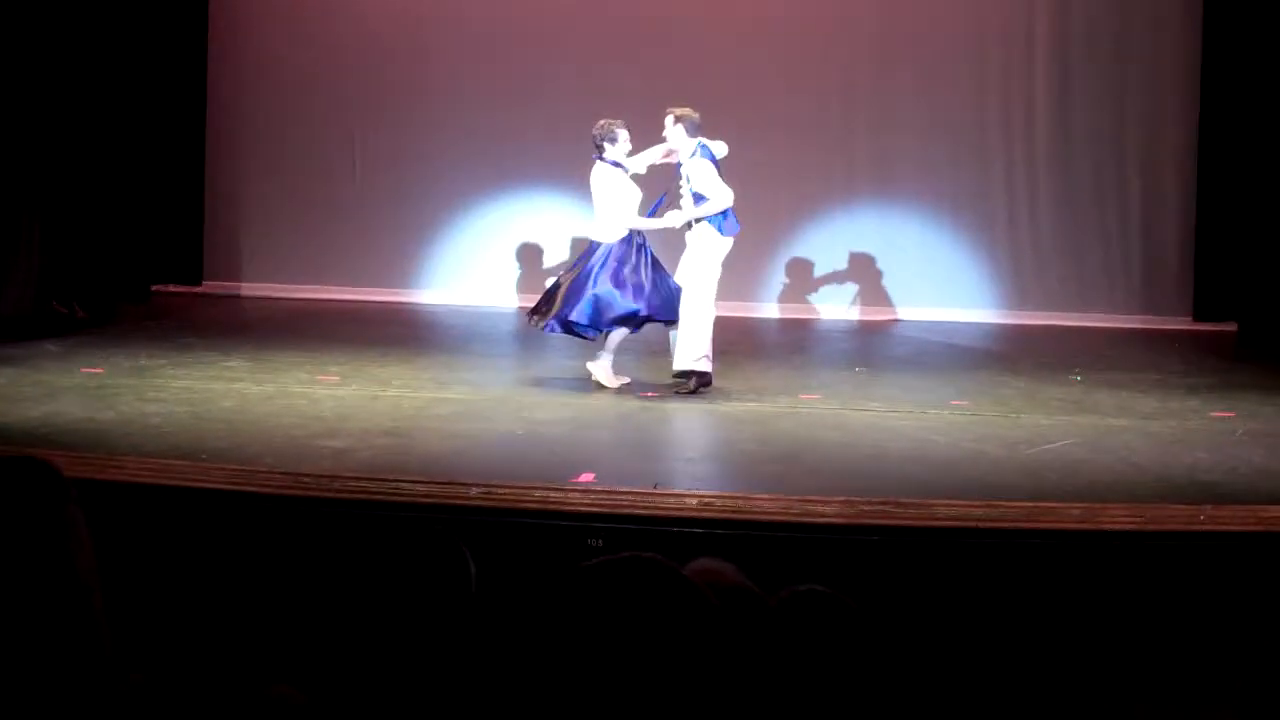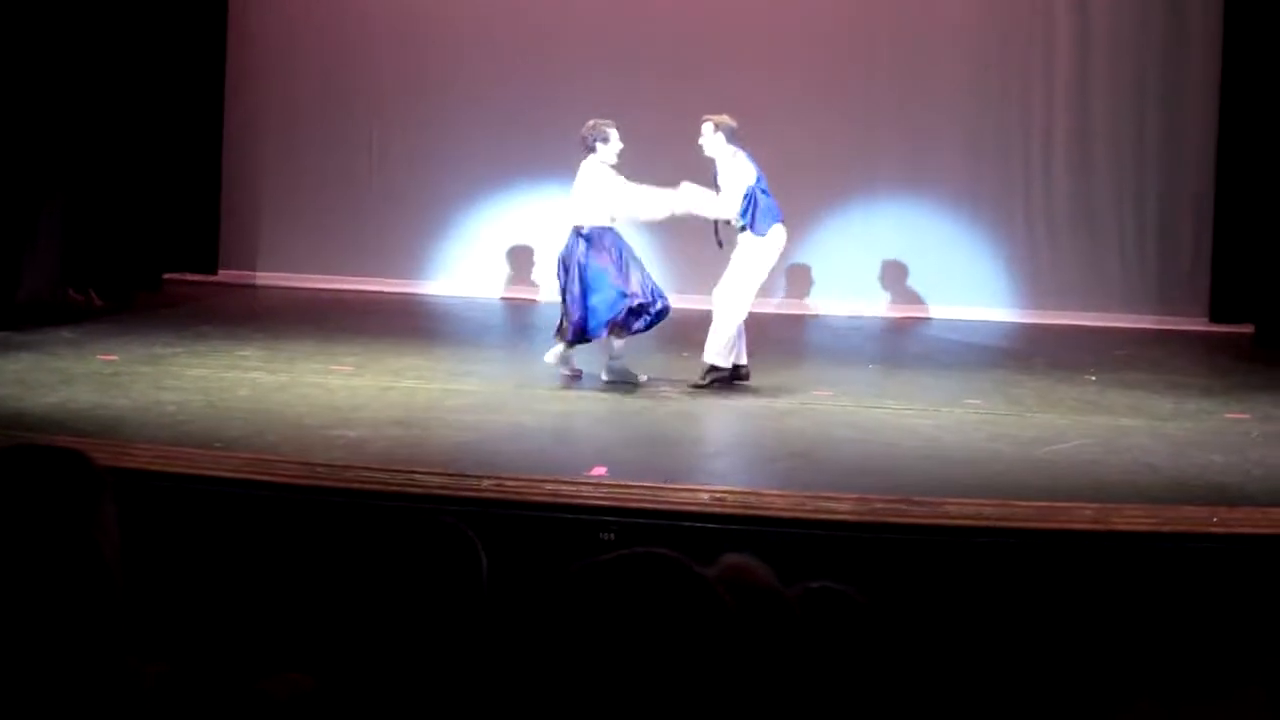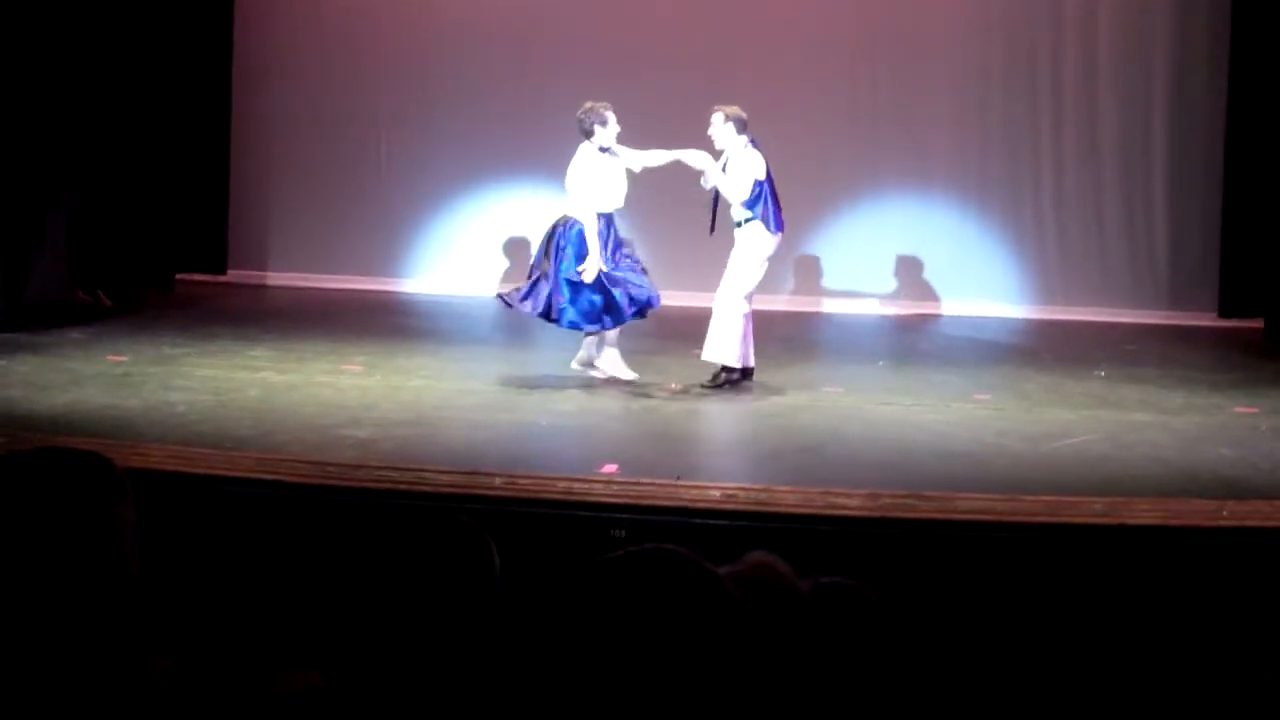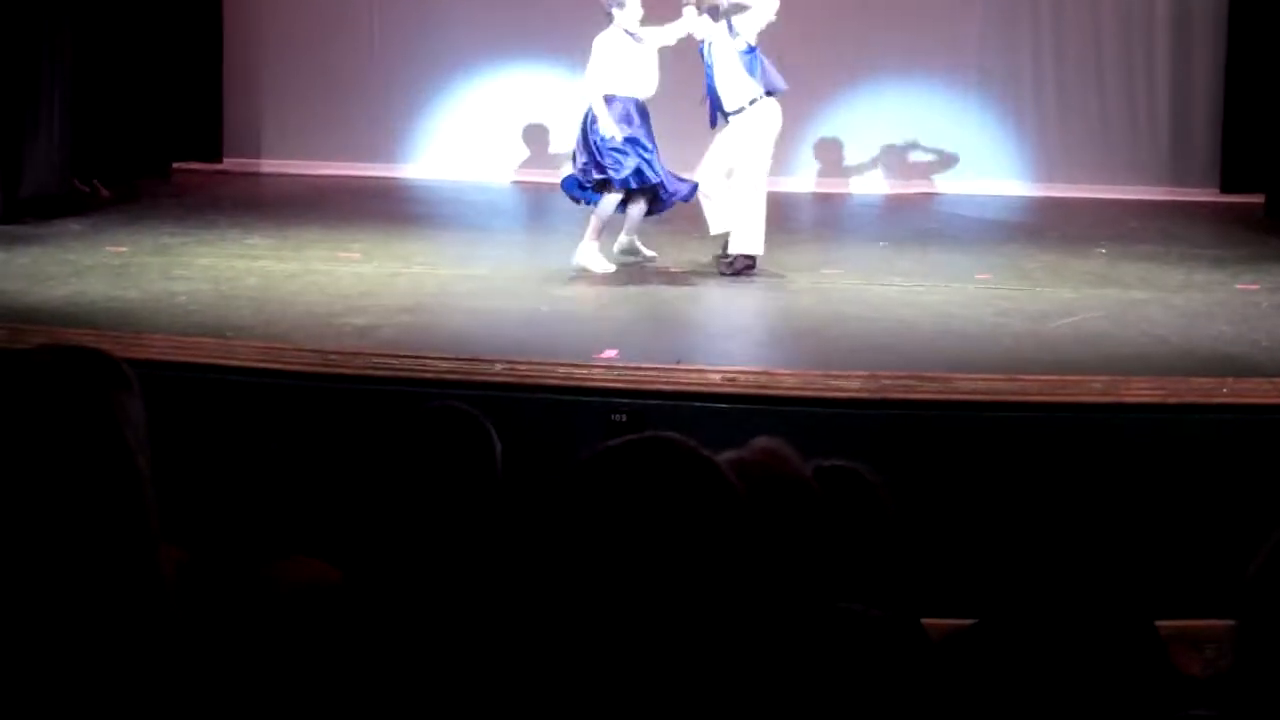
dt=1s
person 1, frame 1
left shoulder: (699, 164)
right shoulder: (697, 149)
left elbow: (726, 198)
left wrist: (688, 213)
left hip: (711, 235)
right hip: (700, 235)
left knee: (697, 300)
right knee: (682, 295)
left ankle: (699, 370)
right ankle: (691, 363)
person 1, frame 2
left shoulder: (735, 163)
right shoulder: (728, 162)
left elbow: (728, 209)
right elbow: (723, 202)
left wrist: (692, 202)
right wrist: (695, 194)
left hip: (763, 236)
right hip: (755, 236)
left knee: (731, 298)
right knee: (726, 296)
left ankle: (720, 365)
right ankle: (737, 365)
person 1, frame 3
left shoulder: (750, 158)
right shoulder: (730, 156)
left elbow: (737, 196)
right elbow: (711, 184)
left wrist: (710, 166)
right wrist: (706, 169)
left hip: (760, 233)
right hip: (747, 233)
left knee: (729, 297)
right knee: (736, 298)
left ankle: (730, 366)
right ankle: (742, 364)
person 1, frame 4
left shoulder: (738, 30)
right shoulder: (708, 48)
left hip: (760, 114)
right hip: (737, 120)
left knee: (748, 182)
right knee: (709, 174)
left ankle: (745, 252)
right ankle: (736, 238)
person 2, frame 1
left shoulder: (612, 168)
right shoulder: (606, 178)
left elbow: (647, 157)
right elbow: (625, 219)
right wrist: (663, 222)
left hip: (622, 245)
right hip: (614, 248)
left knee: (631, 308)
right knee: (629, 307)
left ankle: (604, 363)
right ankle: (602, 362)
person 2, frame 2
left shoulder: (602, 171)
right shoulder: (593, 170)
left elbow: (631, 192)
right elbow: (628, 198)
left wrist: (666, 196)
right wrist: (665, 201)
left hip: (601, 241)
right hip: (594, 243)
left knee: (603, 303)
right knee: (620, 301)
left ankle: (561, 352)
right ankle: (615, 366)
person 2, frame 3
left shoulder: (612, 152)
right shoulder: (587, 162)
left elbow: (645, 158)
right elbow: (588, 209)
left wrist: (679, 154)
right wrist: (593, 253)
left hip: (603, 230)
right hip: (585, 232)
left knee: (617, 291)
right knee: (613, 291)
left ankle: (588, 355)
right ankle: (609, 355)
person 2, frame 4
left shoulder: (643, 37)
right shoulder: (607, 41)
left elbow: (677, 29)
right elbow: (592, 82)
right wrist: (604, 118)
left hip: (634, 115)
right hip: (615, 114)
left knee: (645, 181)
right knee: (621, 181)
left ankle: (628, 239)
right ankle: (588, 247)
